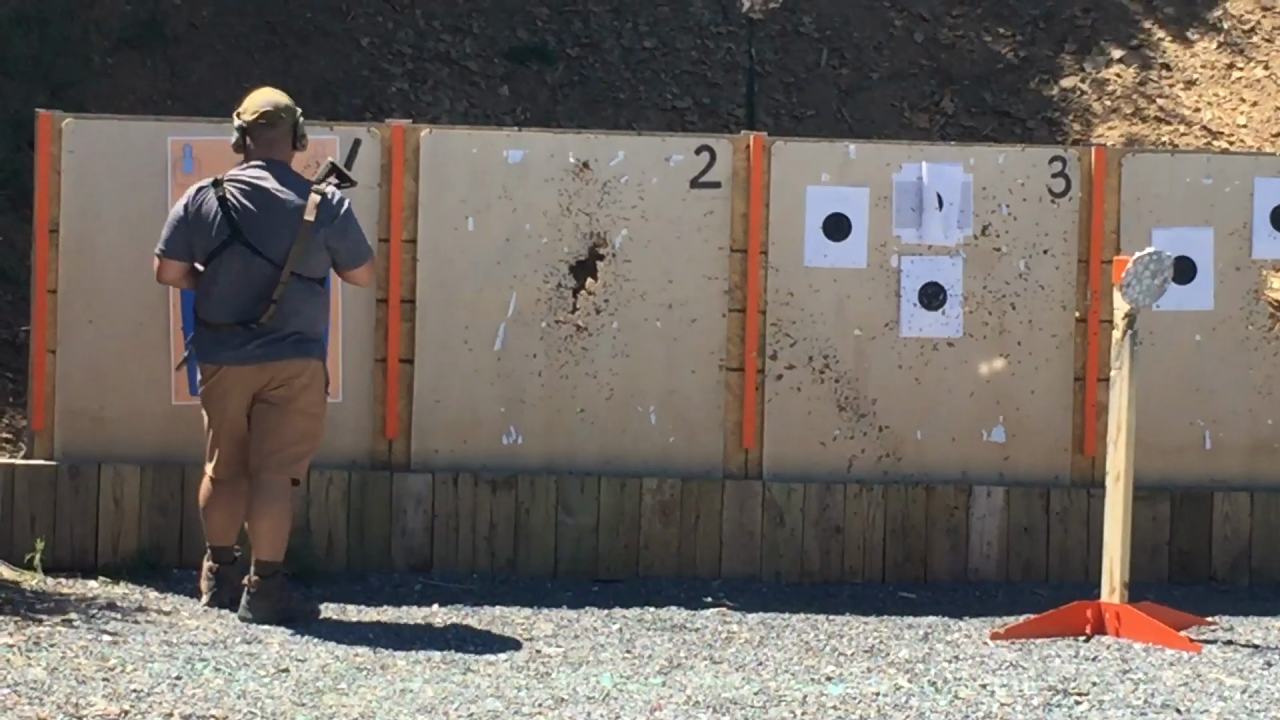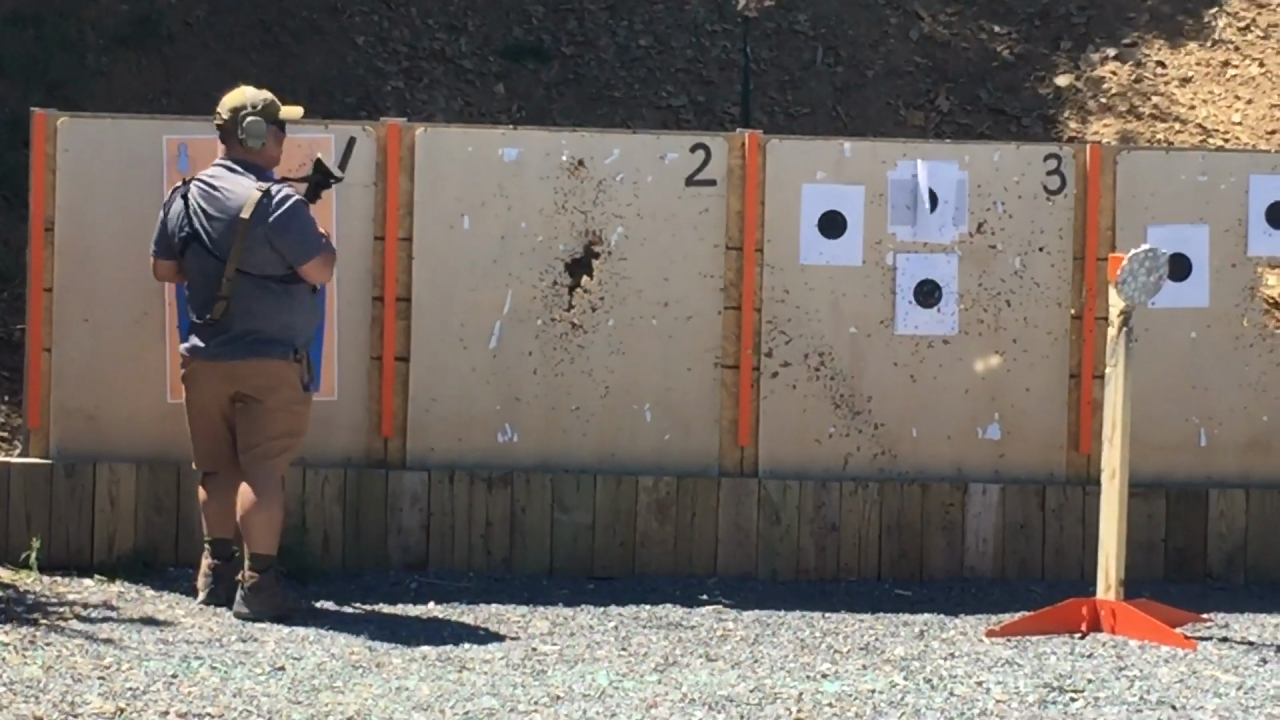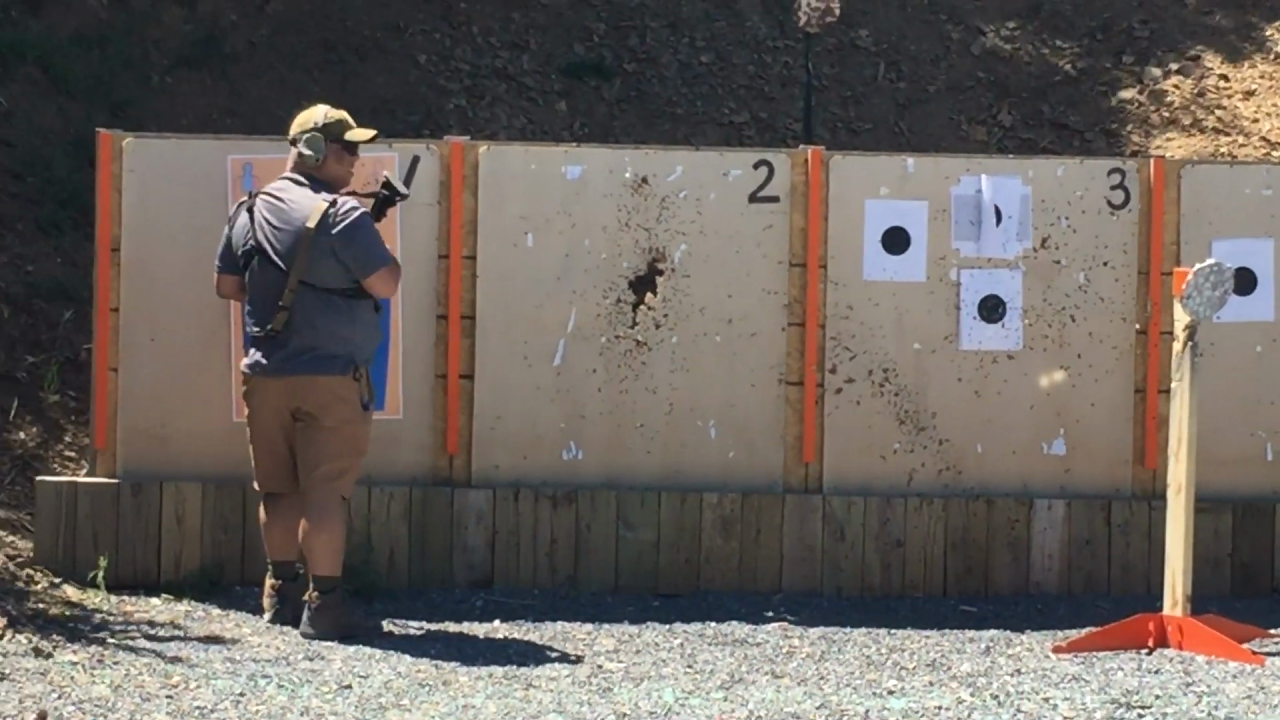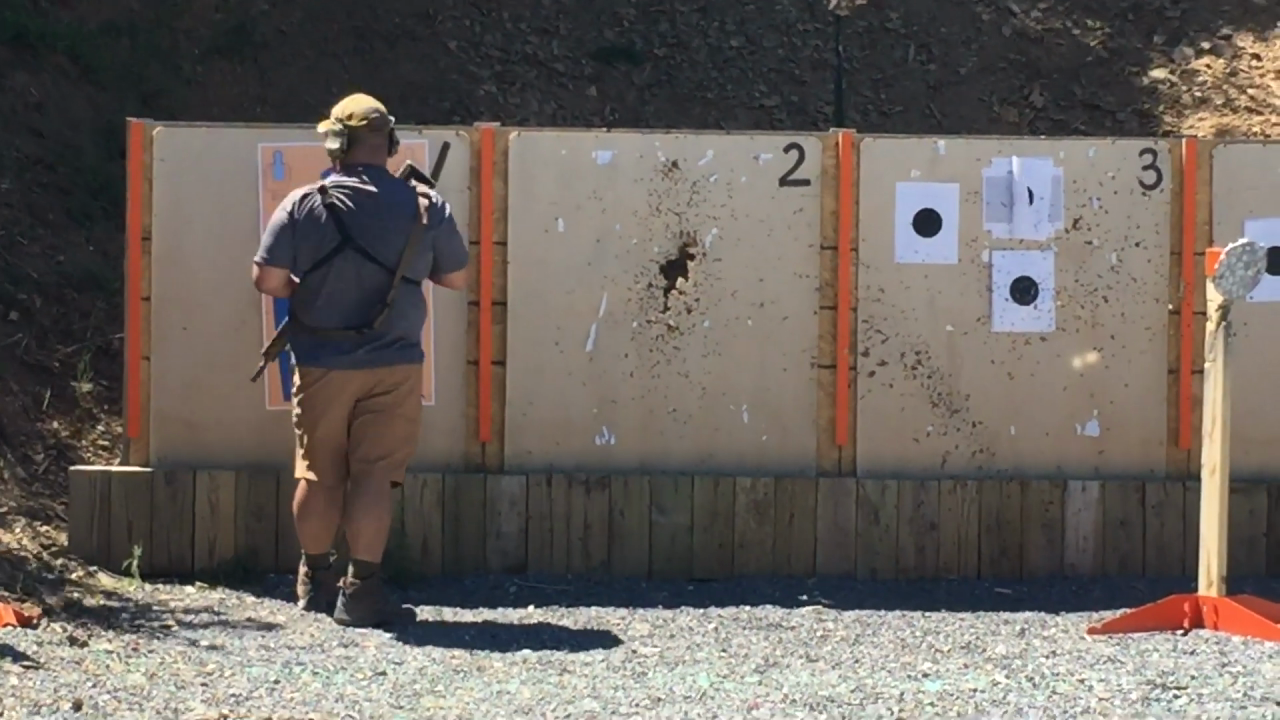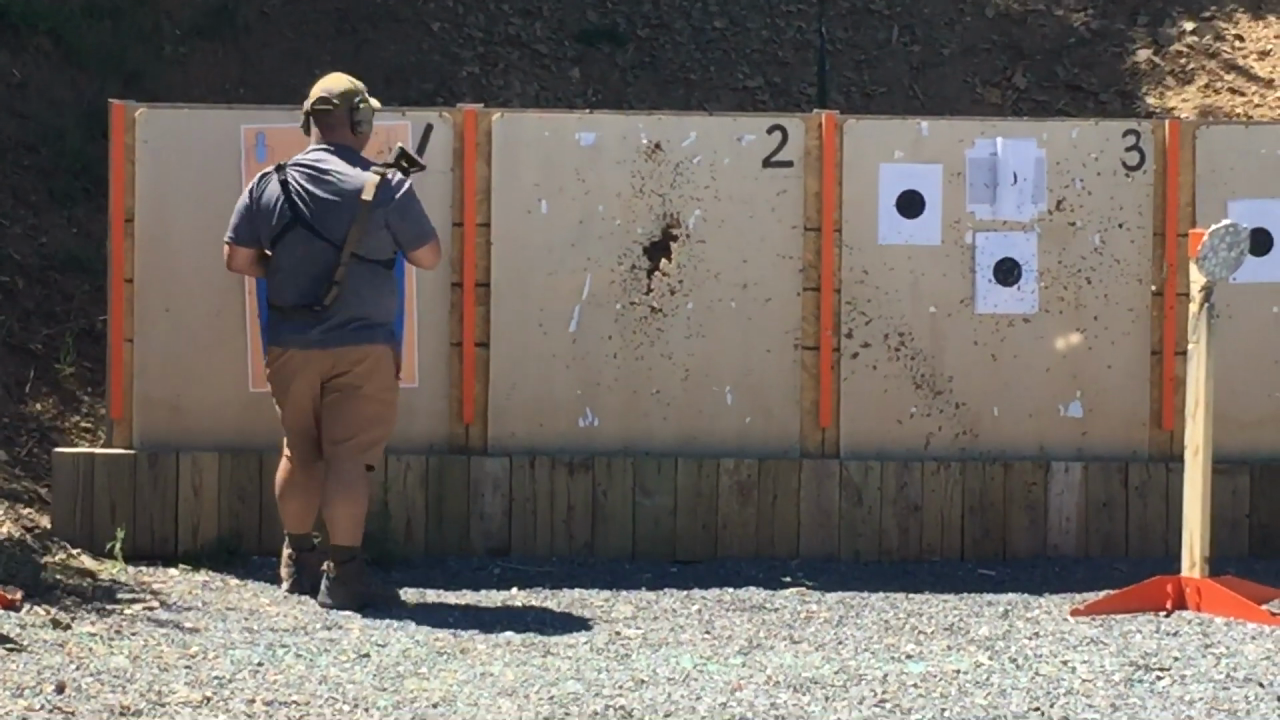
dt=1s
person 1, frame 1
left shoulder: (202, 198)
right shoulder: (326, 205)
left elbow: (167, 273)
right elbow: (363, 276)
left hip: (221, 360)
right hip: (292, 361)
left knee: (223, 470)
right knee: (273, 474)
left ankle: (219, 577)
right ankle: (264, 590)
person 1, frame 2
left shoulder: (184, 197)
right shoulder: (276, 201)
left elbow: (164, 269)
right elbow: (320, 272)
right wrist: (321, 239)
left hip: (206, 356)
right hip: (271, 359)
left knee: (218, 467)
right knee: (262, 469)
left ankle: (216, 573)
right ankle: (258, 585)
person 1, frame 3
left shoulder: (249, 210)
right shoulder: (342, 214)
left elbow: (226, 286)
right elbow: (386, 284)
right wrist: (384, 253)
left hip: (266, 373)
right hip: (331, 375)
left knee: (279, 488)
right knee: (325, 490)
left ankle: (281, 593)
right ankle: (323, 606)
person 1, frame 4
left shoulder: (305, 203)
right shoulder: (428, 207)
left elbow: (266, 280)
right elbow: (456, 279)
left wrist: (302, 292)
left hip: (321, 365)
right hip: (393, 366)
left knee: (317, 475)
right knee: (374, 476)
left ankle: (314, 582)
right ankle: (360, 591)
person 1, frame 5
left shoulder: (270, 183)
right shoulder: (385, 187)
left elbow: (237, 259)
right elbow: (429, 257)
left hip: (291, 344)
right hip: (362, 346)
left knee: (299, 455)
right knee: (350, 457)
left ankle: (298, 563)
right ankle: (342, 574)
